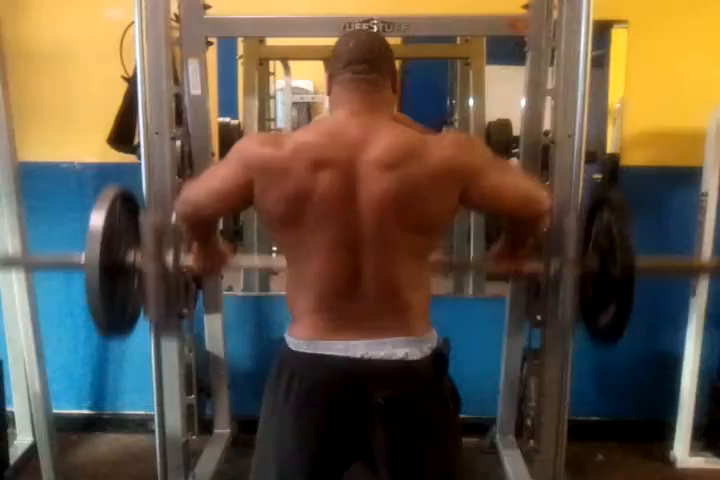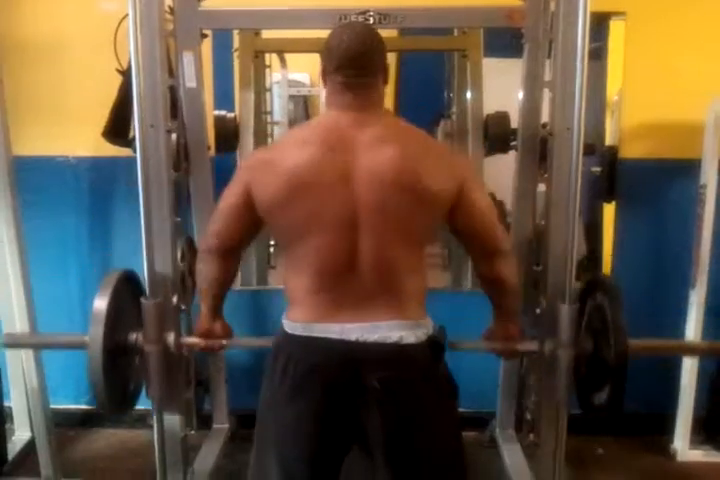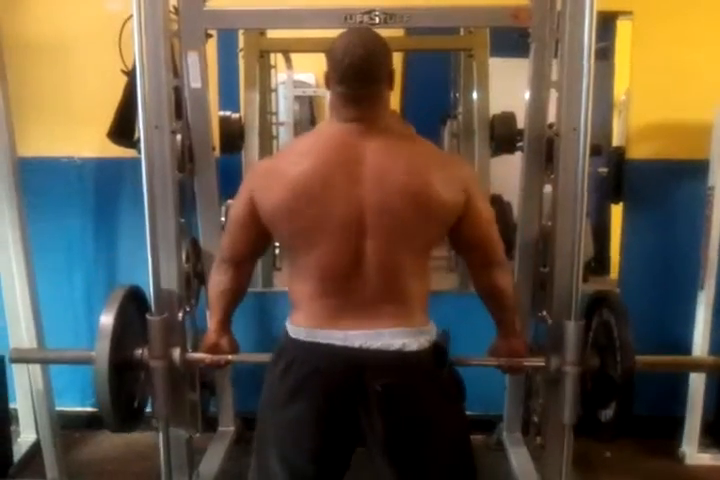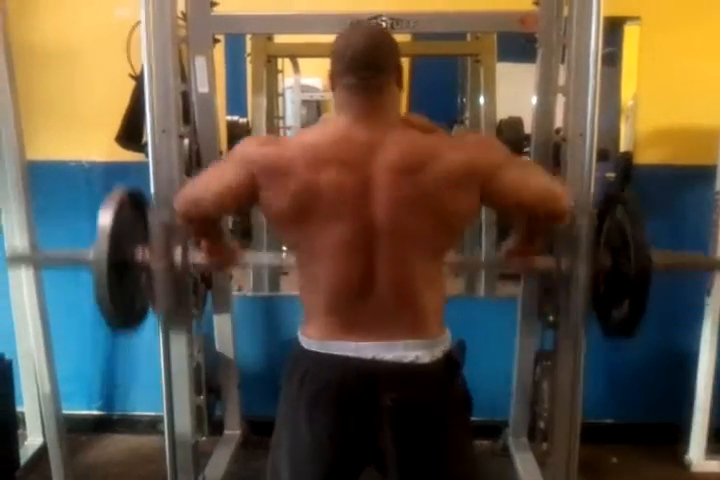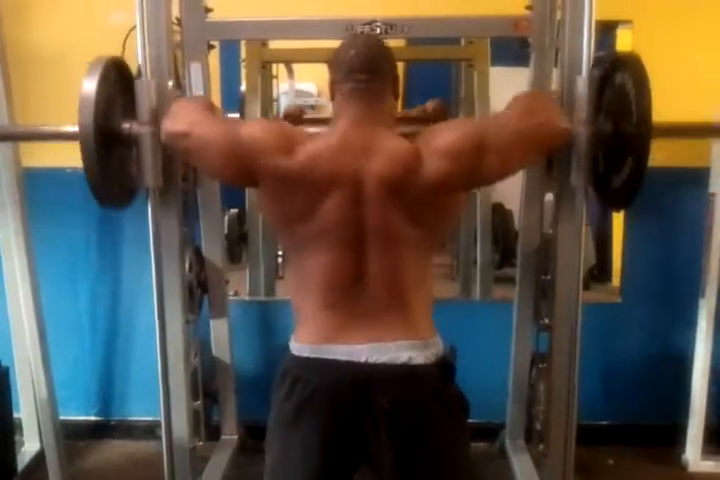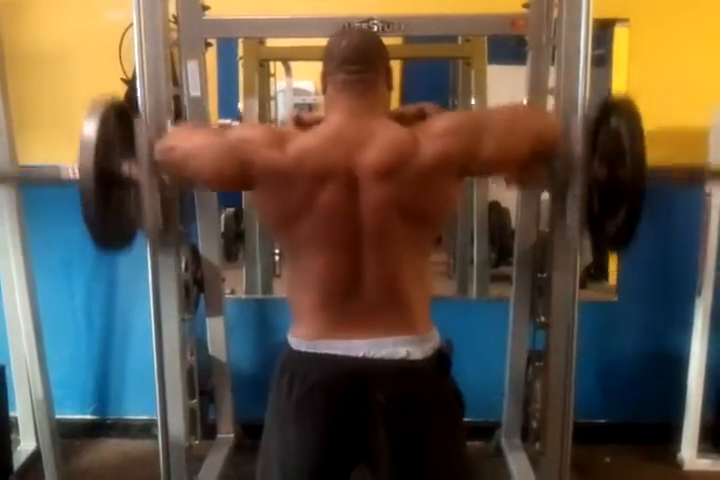
dt=0.4s
person 1, frame 1
left shoulder: (266, 156)
right shoulder: (446, 158)
left elbow: (190, 208)
right elbow: (535, 205)
left wrist: (206, 247)
right wrist: (511, 249)
left hip: (310, 368)
right hip: (407, 369)
person 1, frame 2
left shoulder: (268, 161)
right shoulder: (439, 159)
left elbow: (217, 250)
right elbow: (494, 255)
left wrist: (210, 314)
right wrist: (507, 321)
left hip: (306, 353)
right hip: (403, 355)
person 1, frame 3
left shoulder: (273, 171)
right shoulder: (445, 171)
left elbow: (231, 261)
right elbow: (491, 265)
left wrist: (218, 329)
right wrist: (509, 334)
left hip: (310, 360)
right hip: (406, 359)
person 1, frame 4
left shoulder: (275, 159)
right shoulder: (457, 160)
left elbow: (190, 208)
right elbow: (555, 203)
left wrist: (214, 242)
right wrist: (526, 243)
left hip: (324, 369)
right hip: (418, 370)
person 1, frame 5
left shoulder: (282, 159)
right shoulder: (438, 160)
left elbow: (179, 125)
right elbow: (548, 121)
left wrist: (197, 104)
left hip: (315, 373)
right hip: (412, 373)
person 1, frame 6
left shoulder: (266, 152)
right shoulder: (437, 147)
left elbow: (171, 149)
right elbow: (543, 128)
left hip: (313, 368)
right hip: (409, 367)
